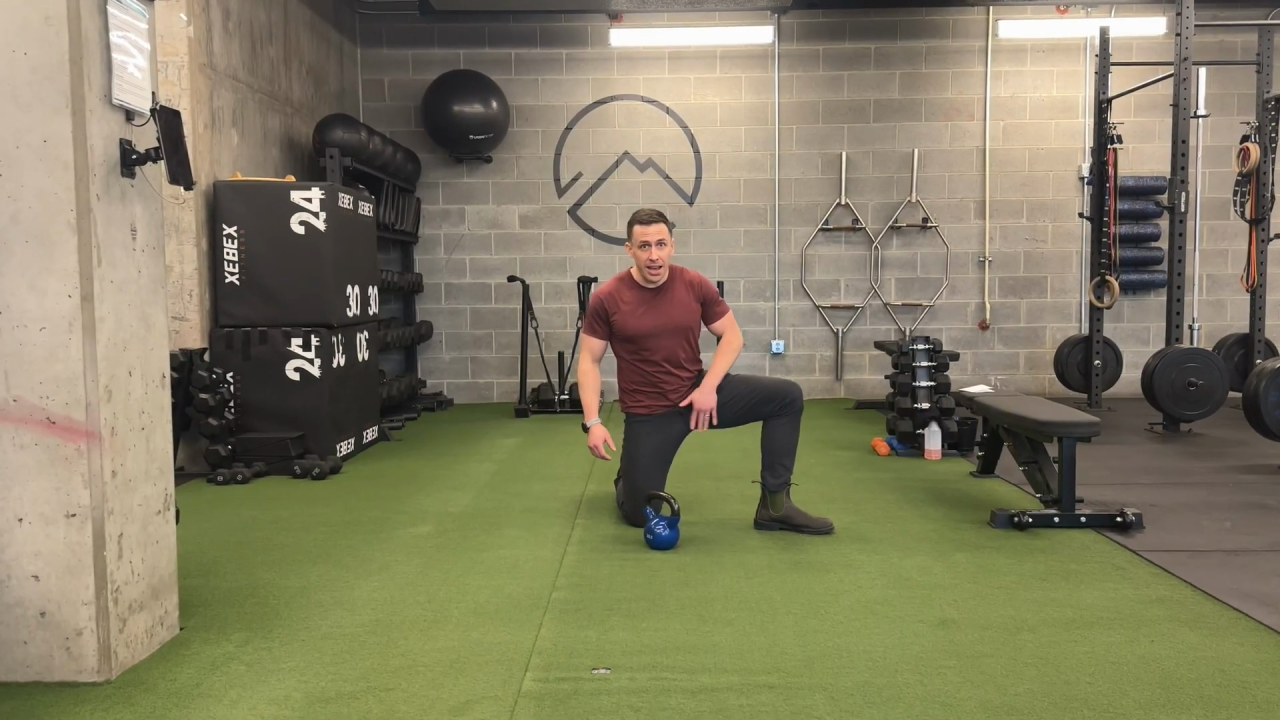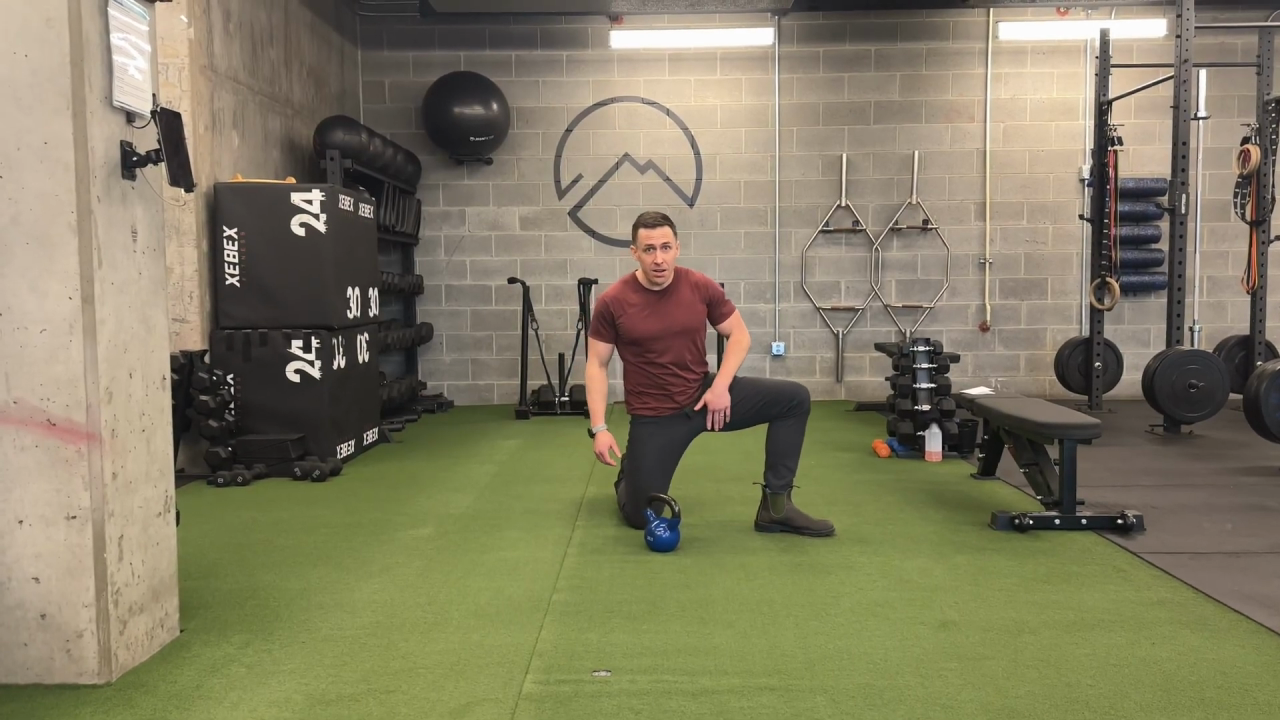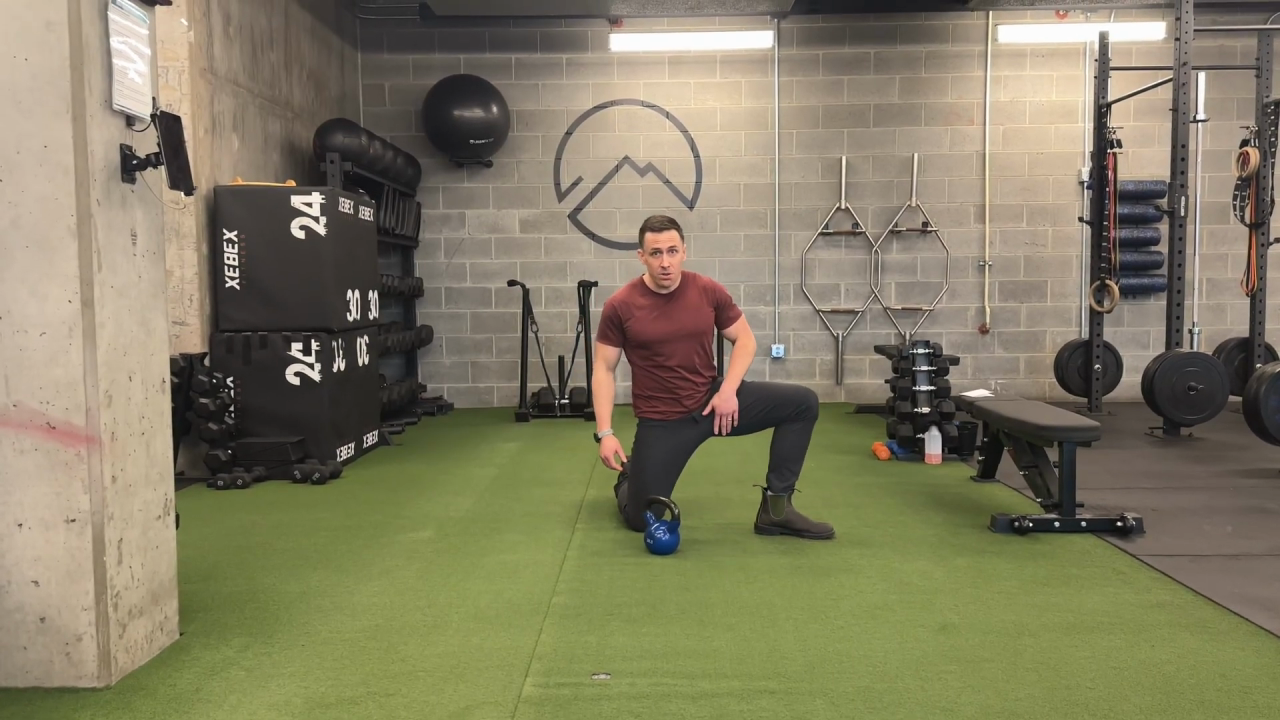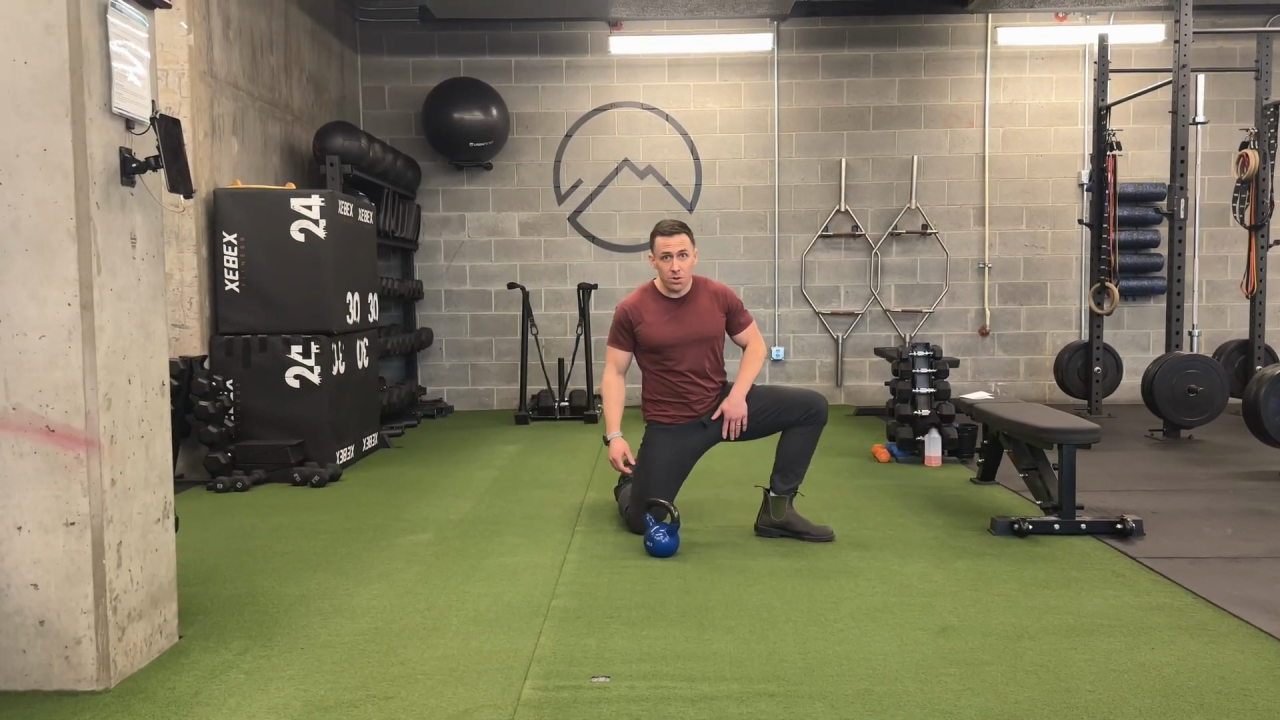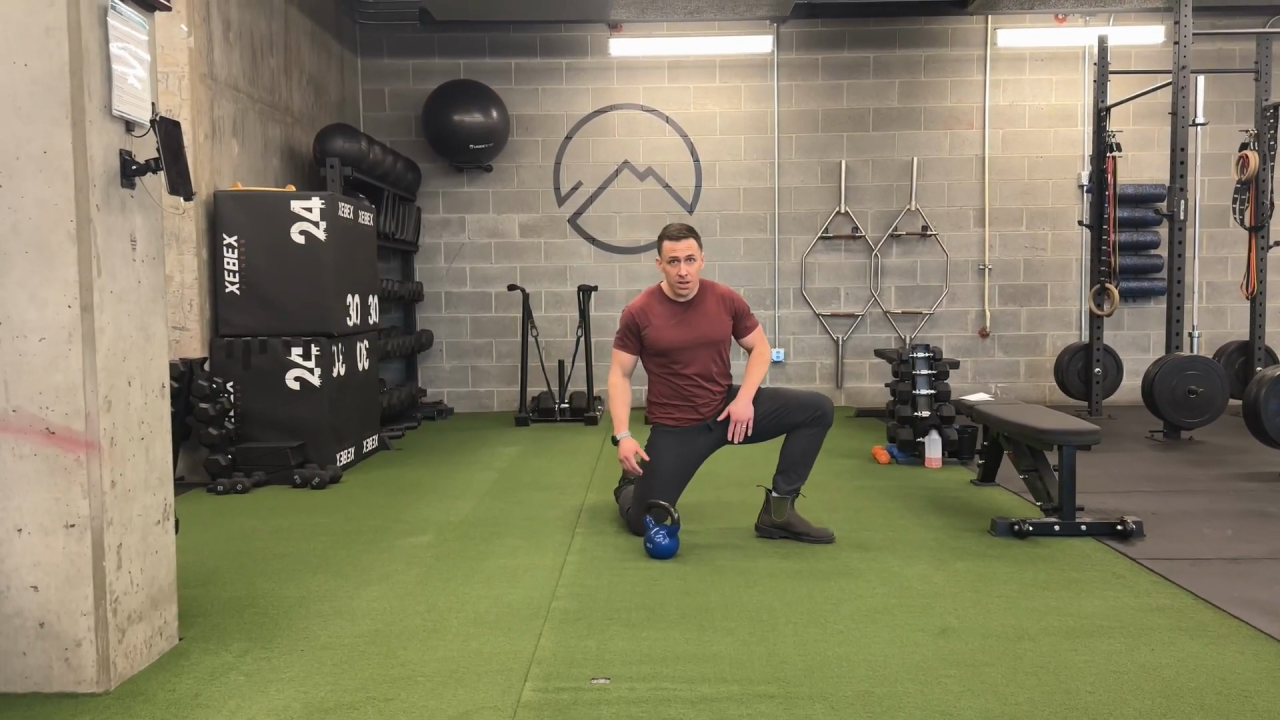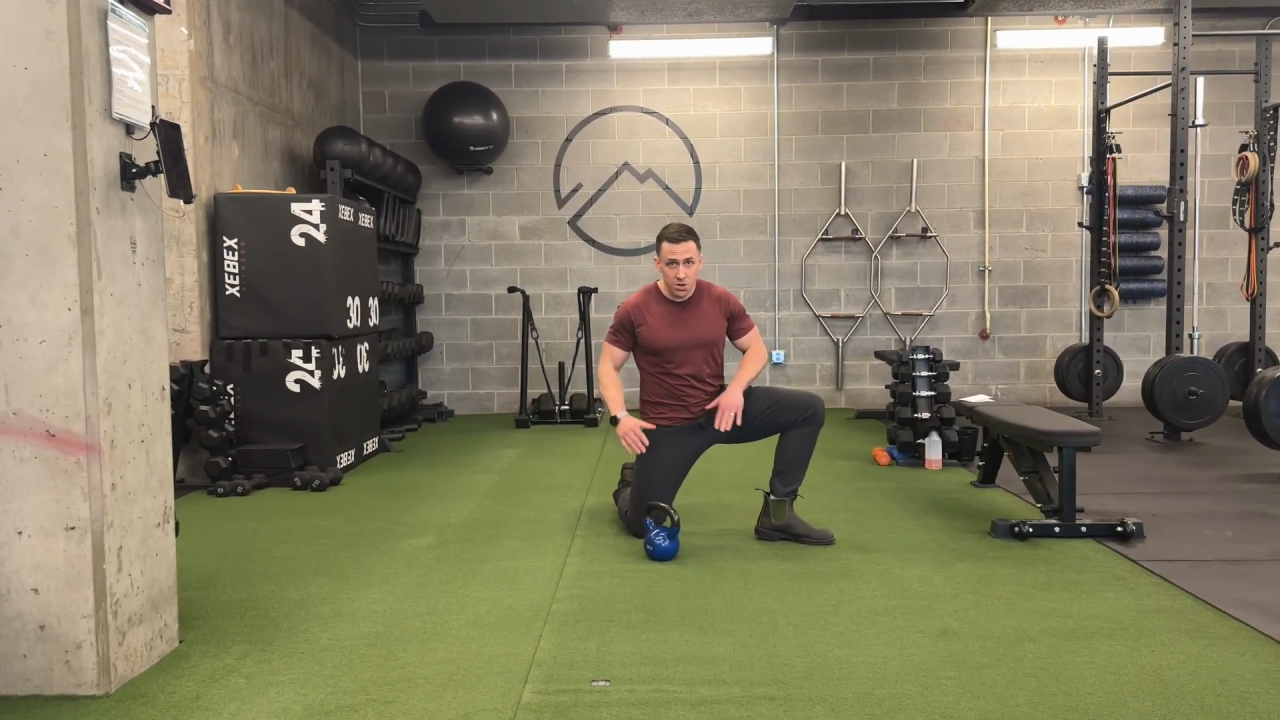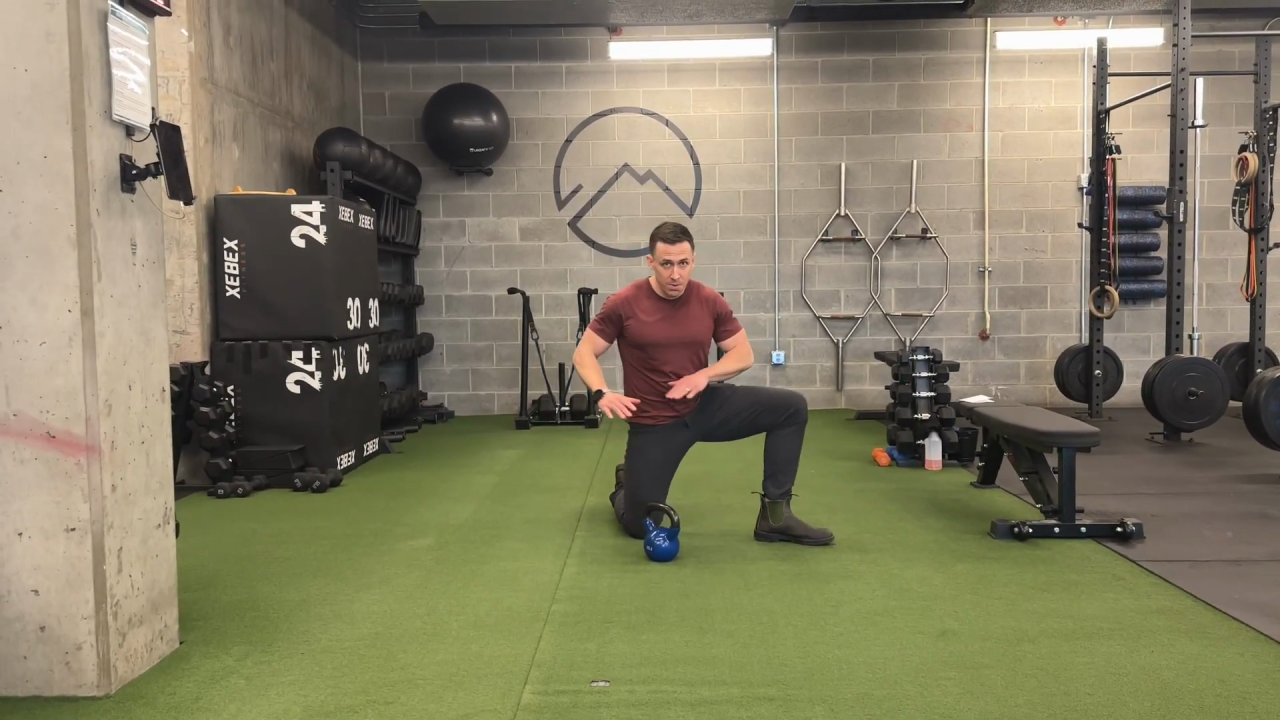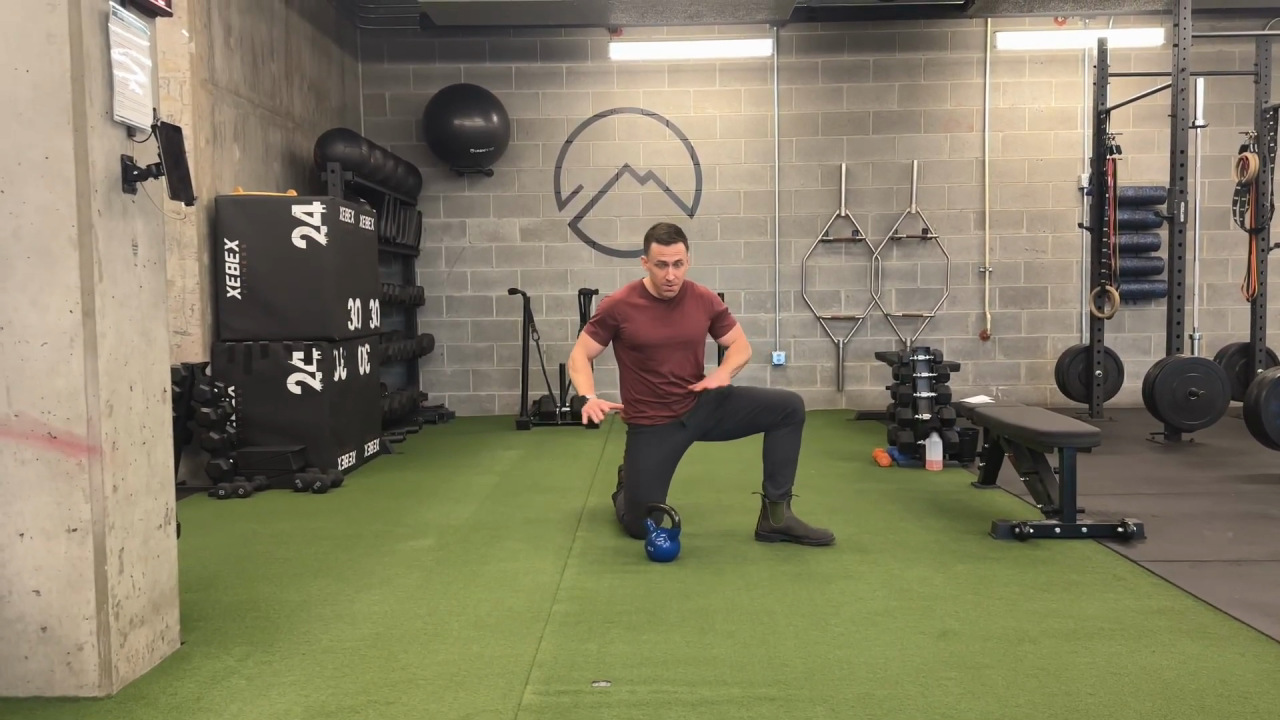
dt=0.2s
person 1, frame 1
left shoulder: (695, 285)
right shoulder: (607, 298)
left elbow: (732, 336)
right elbow: (589, 362)
left wrist: (708, 386)
right wrist: (592, 423)
left hip: (696, 394)
right hip: (648, 412)
left knee: (787, 396)
right knee: (640, 514)
left ankle: (775, 503)
right ankle: (627, 474)
person 1, frame 2
left shoulder: (701, 287)
right shoulder: (613, 301)
left elbow: (739, 336)
right elbow: (596, 365)
left wrist: (720, 386)
right wrist: (598, 428)
left hip: (704, 395)
right hip: (654, 415)
left knee: (794, 398)
right knee: (641, 516)
left ankle: (775, 505)
right ankle: (629, 474)
person 1, frame 3
left shoulder: (708, 291)
right shoulder: (620, 306)
left elbow: (745, 340)
right elbow: (604, 370)
left wrist: (728, 390)
right wrist: (605, 433)
left hip: (713, 399)
right hip: (662, 419)
left knee: (803, 402)
right knee: (642, 519)
left ankle: (776, 507)
right ankle: (630, 478)
person 1, frame 4
left shoulder: (720, 296)
right shoulder: (631, 310)
left elbow: (755, 345)
right elbow: (614, 373)
left wrist: (737, 395)
right wrist: (614, 436)
left hip: (721, 405)
right hip: (670, 424)
left knee: (813, 407)
right knee: (642, 520)
left ankle: (777, 508)
right ankle: (630, 482)
person 1, frame 5
left shoulder: (726, 299)
right shoulder: (638, 312)
left elbow: (760, 349)
right elbow: (620, 375)
left wrist: (745, 398)
right wrist: (622, 436)
left hip: (727, 408)
right hip: (675, 426)
left knee: (818, 409)
right knee: (644, 522)
left ankle: (778, 509)
right ankle: (629, 487)
person 1, frame 6
left shoulder: (722, 301)
right shoulder: (634, 310)
left elbow: (756, 349)
right elbow: (608, 367)
left wrist: (736, 389)
right wrist: (620, 416)
left hip: (718, 408)
right hip: (667, 425)
left knee: (809, 408)
right knee: (643, 524)
left ankle: (777, 511)
right ankle: (629, 486)
person 1, frame 7
left shoulder: (710, 301)
right shoulder: (623, 304)
left elbow: (743, 354)
right elbow: (584, 354)
left wrist: (704, 375)
right wrist: (602, 392)
left hip: (704, 406)
right hip: (653, 423)
left knee: (791, 407)
right knee: (639, 525)
left ankle: (775, 513)
right ankle: (624, 489)
person 1, frame 8
left shoulder: (704, 300)
right shoulder: (618, 306)
left elbow: (740, 345)
right elbow: (580, 357)
left wrist: (723, 372)
right wrist: (589, 397)
left hip: (701, 405)
right hip: (652, 424)
left knee: (788, 407)
right knee: (641, 526)
left ankle: (775, 514)
right ankle: (627, 487)
